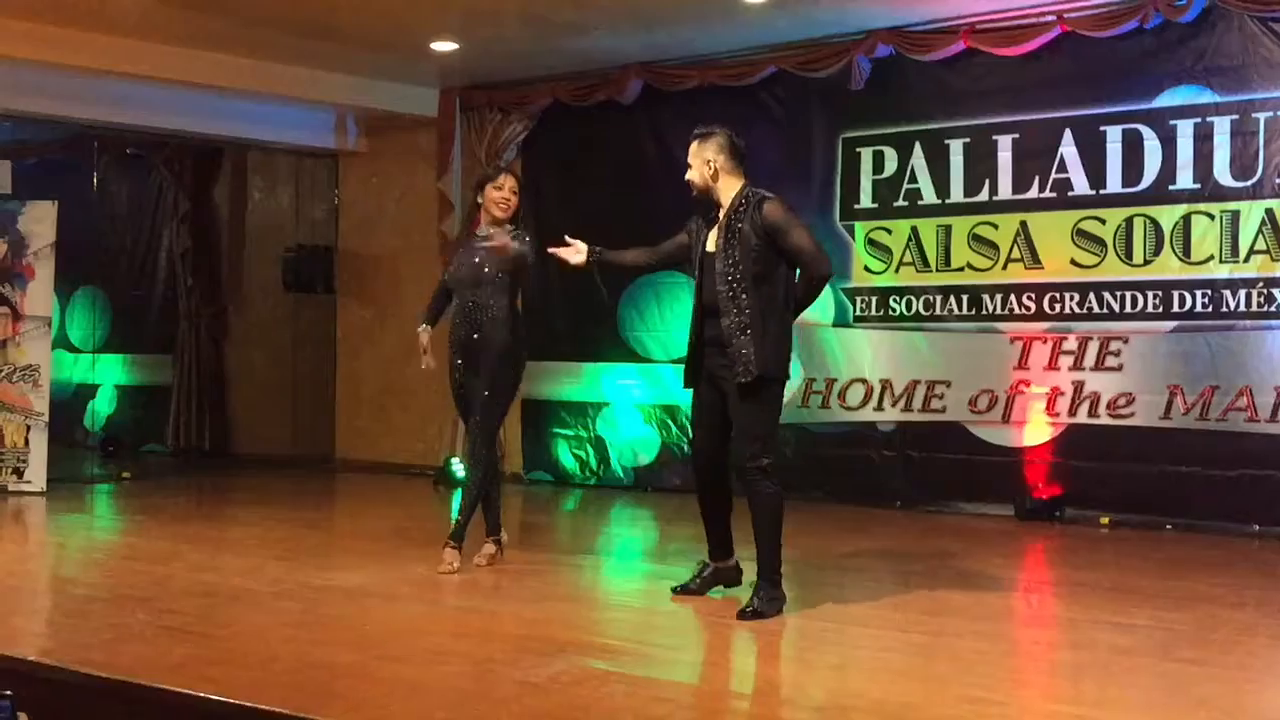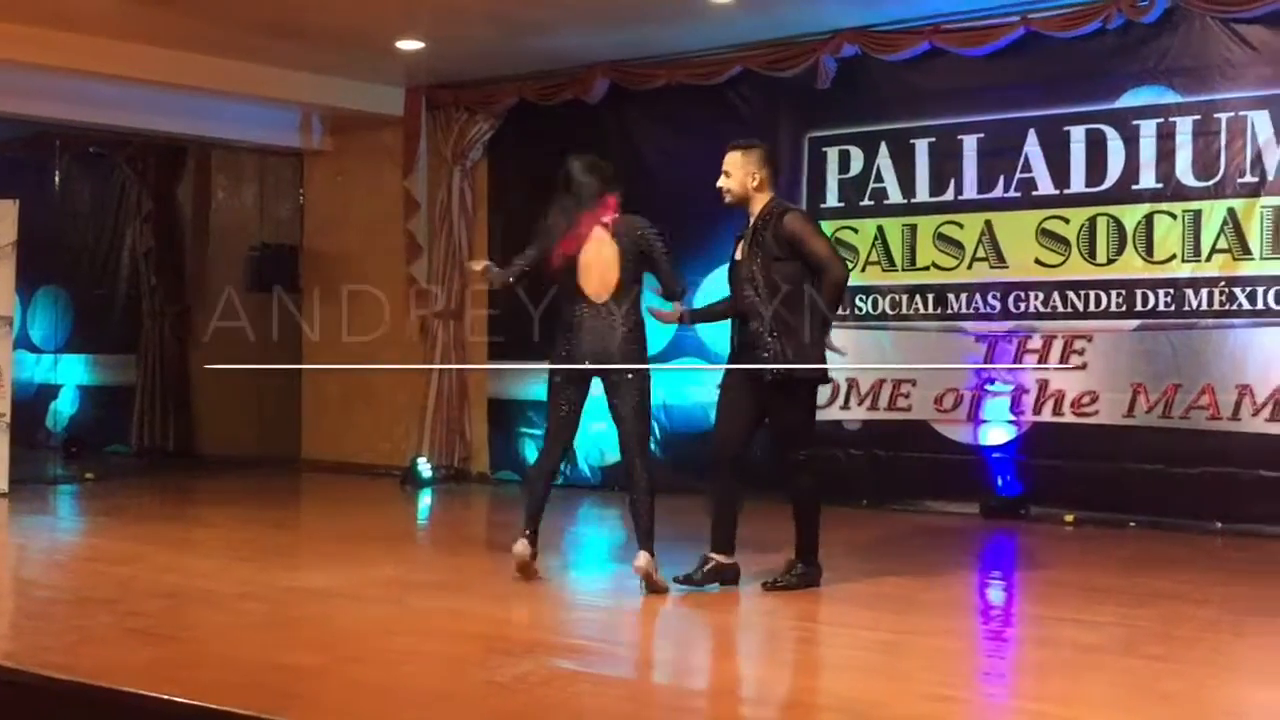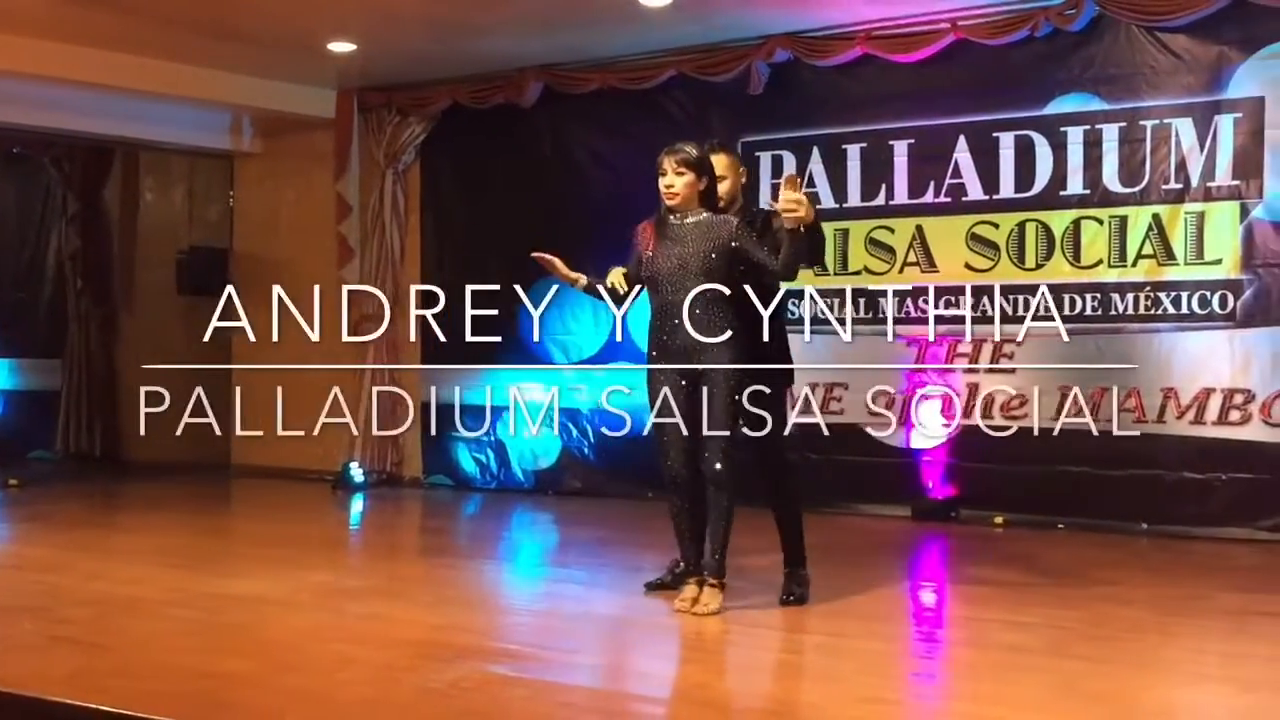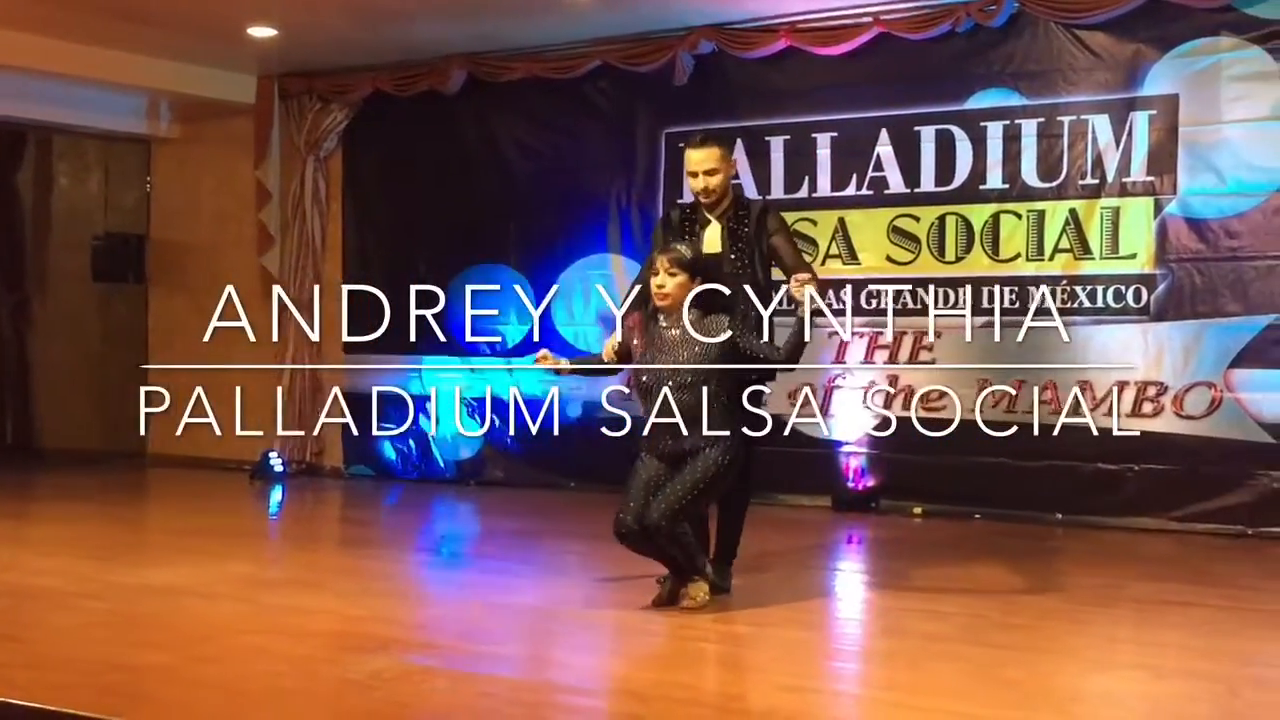
dt=1s
person 1, frame 1
left shoulder: (765, 211)
right shoulder: (702, 227)
left elbow: (818, 268)
right elbow: (653, 256)
left wrist: (782, 316)
right wrist: (594, 255)
left hip: (755, 362)
right hip: (711, 360)
left knee: (754, 467)
right knee: (706, 464)
left ankle: (769, 584)
right ankle: (721, 562)
person 1, frame 2
left shoulder: (789, 222)
right shoulder: (746, 233)
left elbow: (835, 273)
left wrist: (815, 329)
right wrist: (687, 316)
left hip: (789, 362)
right hip: (749, 362)
left knee: (793, 460)
right knee: (725, 452)
left ankle: (806, 562)
right ankle: (721, 557)
person 1, frame 3
left shoulder: (766, 225)
left elbow: (807, 257)
left wrist: (807, 224)
right wrist: (623, 274)
left hip: (760, 363)
left knee: (770, 462)
left ankle: (795, 568)
person 1, frame 4
left shoulder: (760, 219)
right shoulder: (675, 223)
left elbow: (796, 268)
right elbow: (647, 284)
left wrist: (806, 284)
left ankle: (722, 562)
person 2, frame 1
left shoulder: (517, 238)
right shoulder: (464, 240)
left elbow: (528, 262)
right elbow: (445, 288)
left wrist: (508, 249)
right wrist: (427, 325)
left hip: (501, 350)
right hip: (464, 350)
left knee: (480, 443)
right knee: (481, 443)
left ankle: (455, 540)
right ankle: (493, 534)
person 2, frame 2
left shoulder: (557, 233)
right shoulder: (637, 229)
left elbow: (508, 278)
right elbow: (674, 290)
left wrist: (488, 267)
right wrist: (670, 300)
left hip: (572, 349)
right hip: (622, 351)
left knee: (554, 447)
right knee: (635, 452)
left ankle: (527, 542)
right ankle: (645, 555)
person 2, frame 3
left shoulder: (727, 229)
right shoulder: (648, 234)
left elbow: (780, 272)
right elbow: (624, 292)
right wrist: (575, 278)
left hip: (716, 355)
right hip: (666, 358)
left knee: (716, 463)
right knee: (676, 468)
left ankle: (715, 577)
right ankle: (691, 574)
person 2, frame 4
left shoulder: (720, 327)
right shoulder: (637, 328)
left elbow: (783, 358)
right elbow: (611, 363)
right wrist: (564, 366)
left hip: (711, 446)
right hip: (659, 448)
left knee: (660, 516)
right knee: (628, 526)
left ankle: (699, 572)
right ankle: (679, 572)
